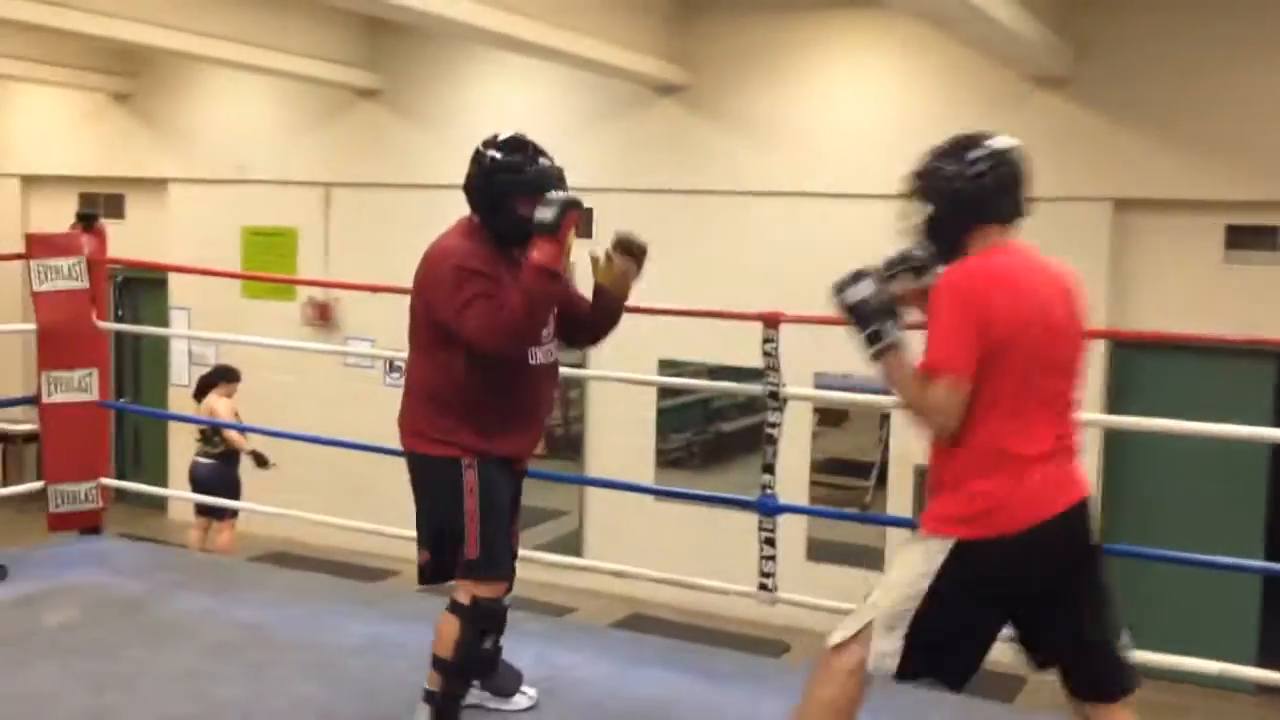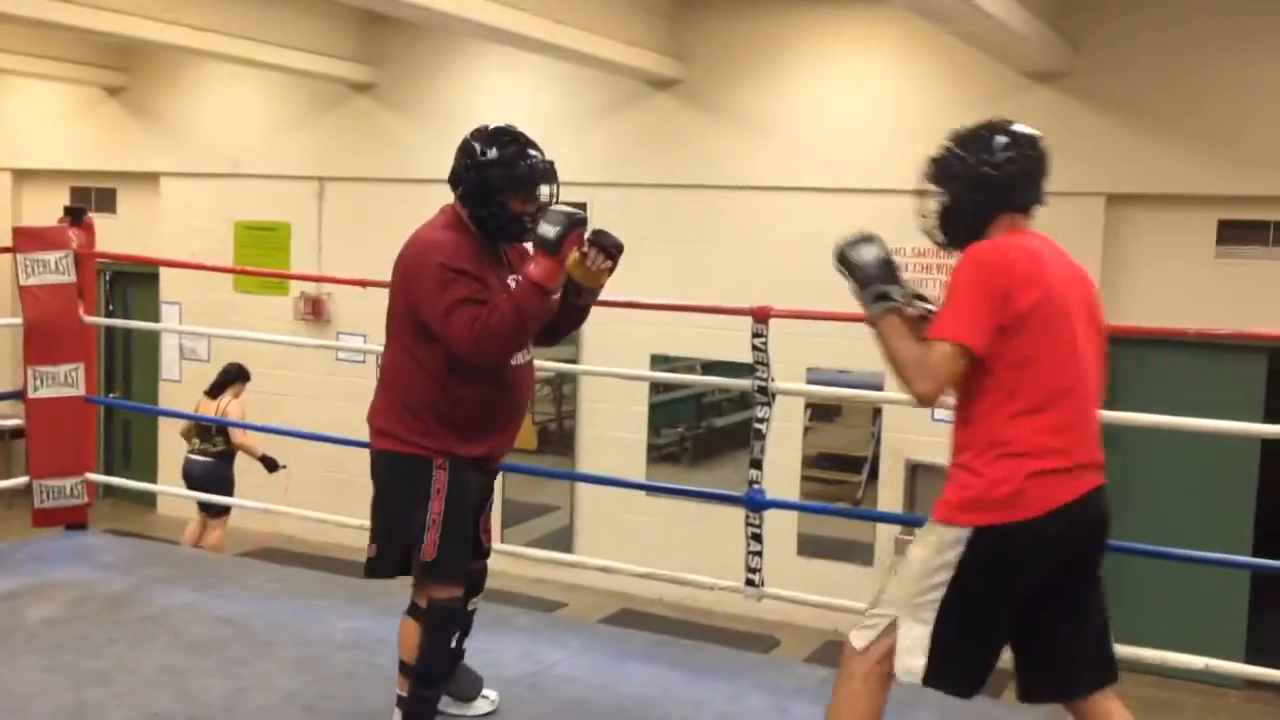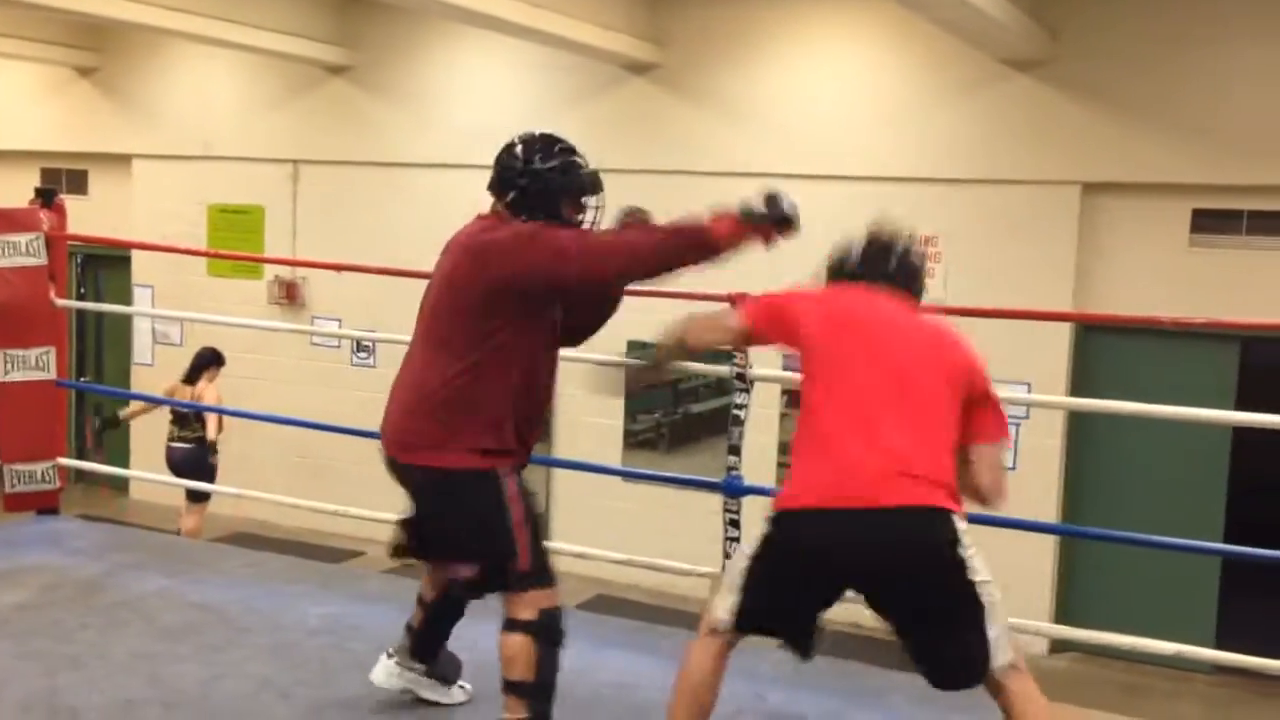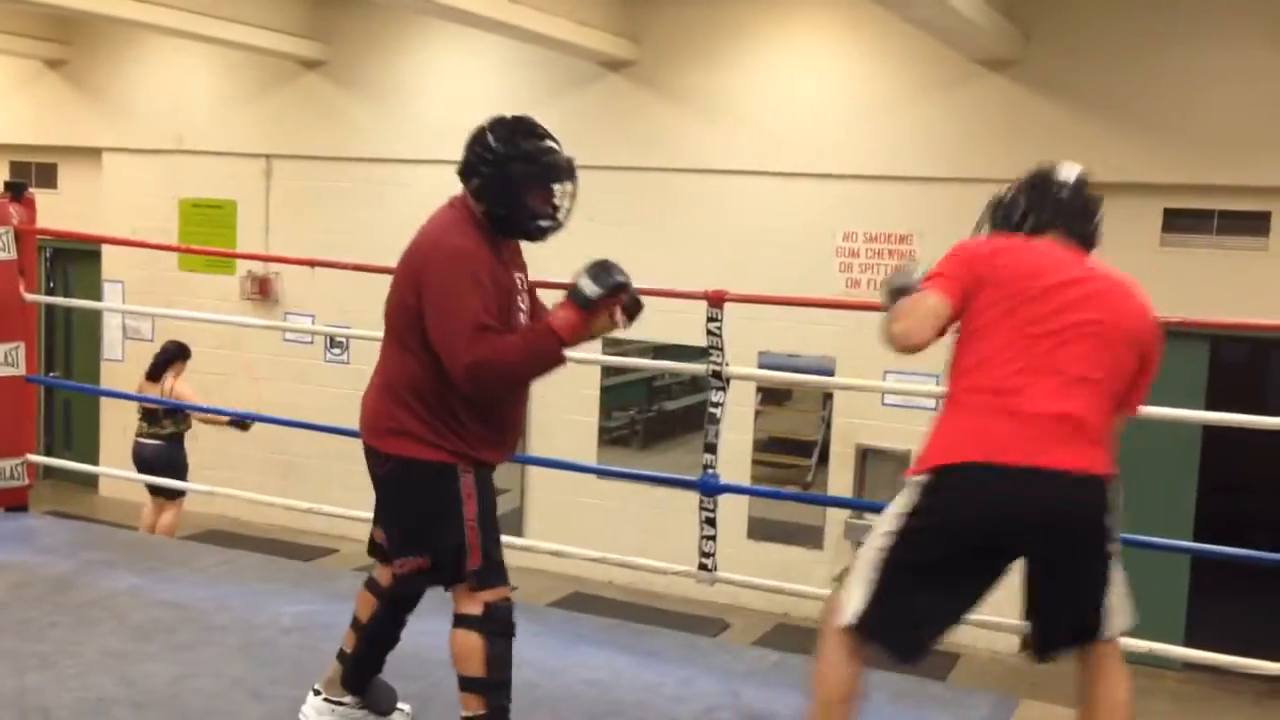
dt=0.5s
person 1, frame 1
left shoulder: (519, 249)
right shoulder: (456, 258)
left elbow: (575, 329)
right elbow: (501, 335)
left wrist: (611, 291)
right wrist: (548, 257)
left hip: (500, 445)
right hip: (456, 448)
left knee: (495, 571)
right knee: (480, 586)
left ankle: (478, 672)
person 1, frame 2
left shoulder: (504, 244)
right shoulder: (437, 251)
left elbow: (541, 330)
right elbow: (484, 341)
left wrist: (581, 286)
right wrist: (545, 267)
left hip: (470, 446)
right hip: (426, 448)
left knee: (466, 575)
right knee: (440, 588)
person 1, frame 3
left shoulder: (492, 247)
right shoulder: (509, 247)
left elbow: (561, 327)
right elbow: (618, 255)
left wrist: (602, 281)
right wrist: (736, 225)
left hip: (429, 440)
right hip: (458, 453)
left knee: (465, 556)
right knee: (534, 598)
left ankle: (413, 660)
person 1, frame 4
left shoulder: (487, 235)
right shoulder: (454, 250)
left elbow: (508, 331)
right elbow: (482, 363)
left wrist: (586, 315)
right wrist: (571, 321)
left hip: (418, 438)
right hip: (430, 447)
left knee: (406, 569)
right knee: (484, 596)
person 2, frame 1
left shoulder: (964, 283)
right shoulder: (1059, 284)
left elbow: (941, 418)
left wrist: (879, 332)
left hip: (980, 525)
right hip: (1062, 512)
left knee: (847, 655)
person 2, frame 2
left shoulder: (988, 262)
right shoulder: (1072, 273)
left elbow: (928, 384)
left wrist: (880, 297)
right wrist: (928, 324)
left hip: (997, 511)
right hip: (1077, 506)
left knee: (868, 656)
person 2, frame 3
left shoulder: (825, 306)
right shoulder: (959, 351)
left elbow: (701, 332)
right elbow: (989, 487)
left wrist: (662, 354)
left hip: (813, 515)
right hip: (921, 522)
left knee: (716, 630)
right knee: (1008, 671)
person 2, frame 4
left shoulder: (985, 255)
right shoulder: (1137, 310)
left elbow: (907, 333)
right elbow: (1109, 426)
left wrist: (901, 297)
left hip: (971, 475)
right hip: (1077, 487)
left knee: (846, 628)
right knee: (1100, 648)
person 3, frame 1
left shoulder: (203, 403)
right shoulder: (222, 403)
right elbow: (229, 433)
right wrist: (252, 452)
left hip: (199, 468)
right hip: (220, 471)
left knee: (201, 522)
right knee: (225, 525)
person 3, frame 2
left shoulder: (204, 400)
right shoulder: (233, 404)
left elbow: (184, 430)
right elbow: (238, 439)
right wrist: (264, 458)
left hip: (191, 465)
right hip: (215, 469)
left knee: (204, 515)
right knee: (217, 523)
person 3, frame 3
left shoulder: (177, 387)
right shoulder: (209, 390)
left elbow: (146, 405)
right elbow: (211, 418)
left wrist: (116, 418)
right wrist: (212, 443)
left hip: (174, 452)
right hip: (196, 455)
left knee: (193, 501)
right knee: (197, 508)
left ankle: (184, 533)
person 3, frame 4
left shoulder: (145, 382)
right shoulder: (176, 387)
right elbow: (201, 414)
right wrist: (232, 421)
left hip: (141, 449)
right hip: (167, 452)
left knee: (156, 500)
right knee: (172, 505)
